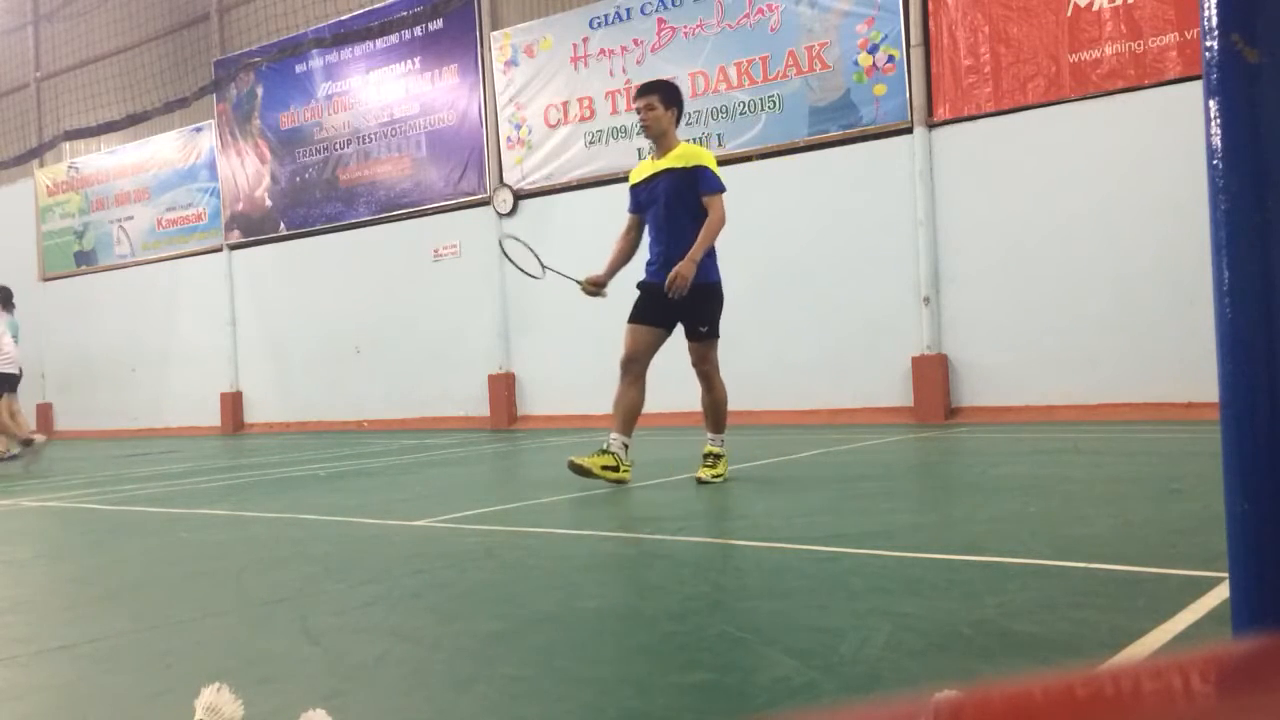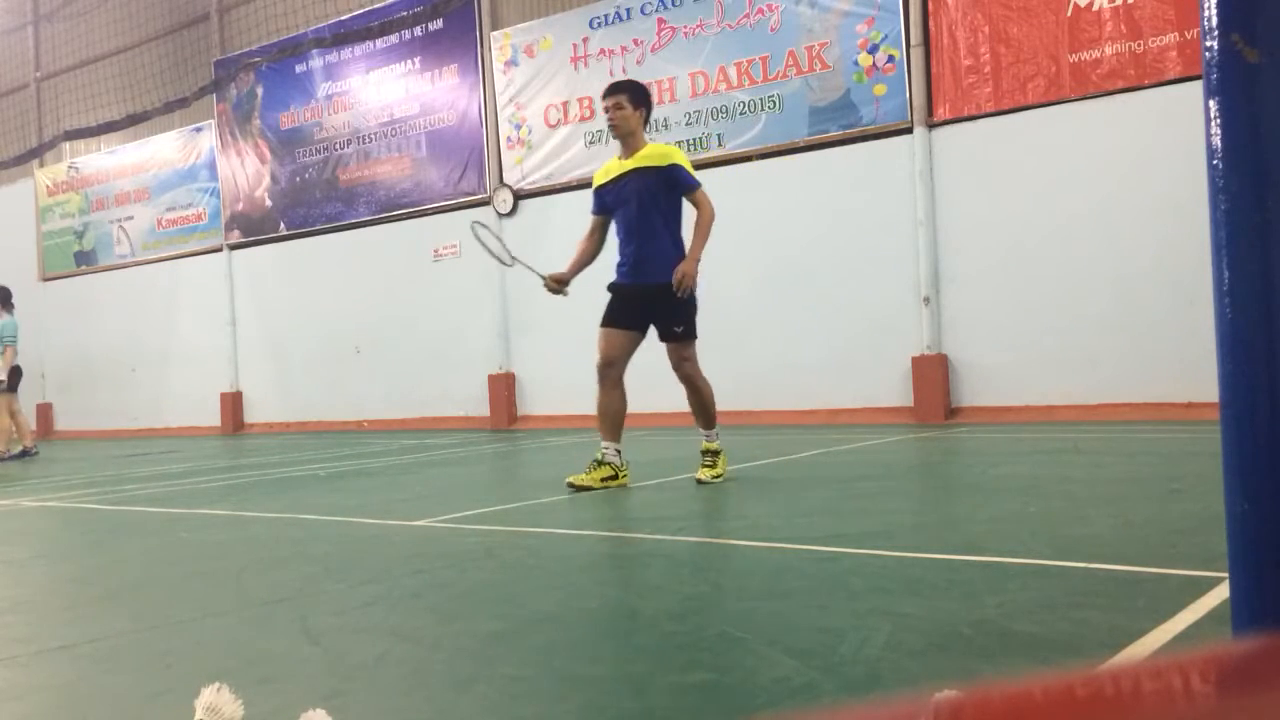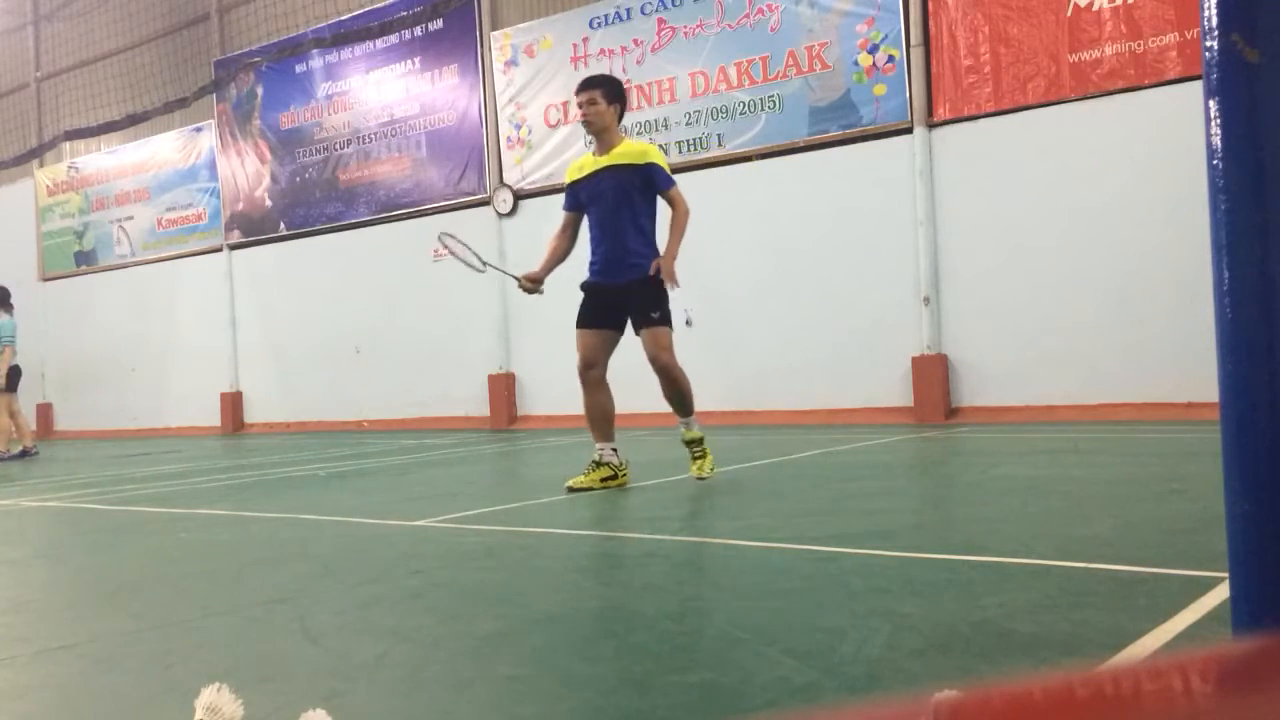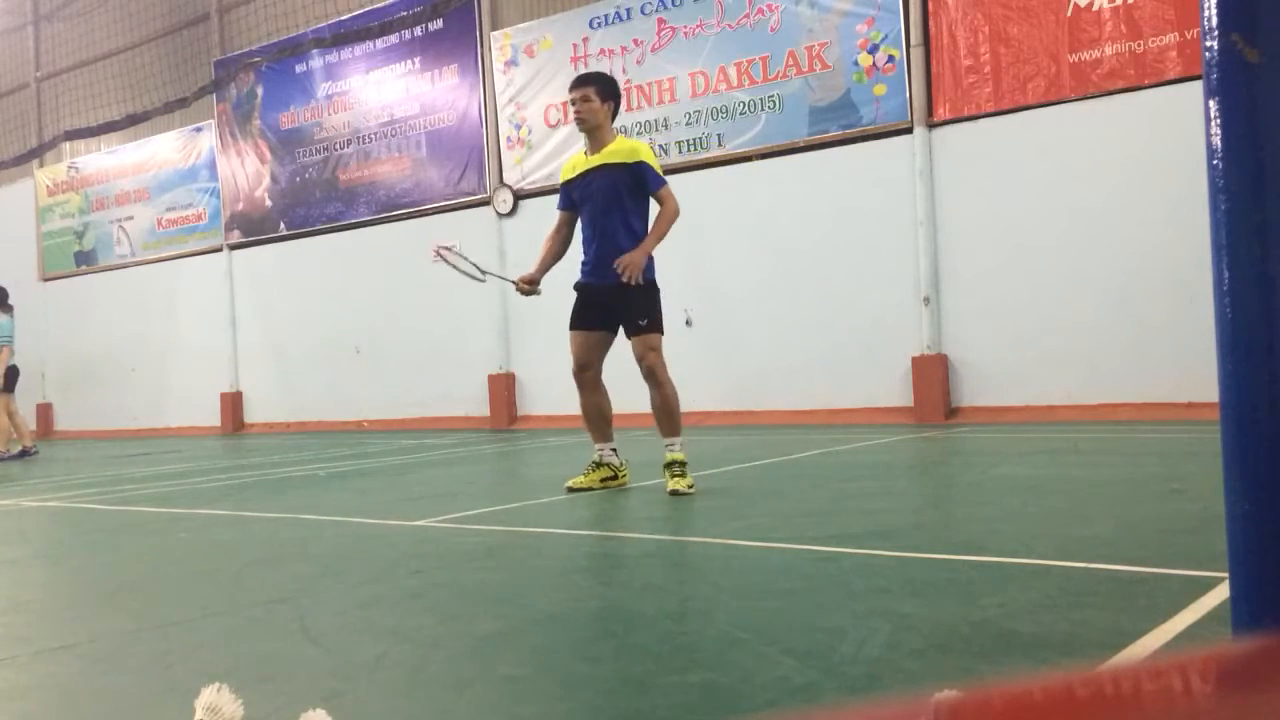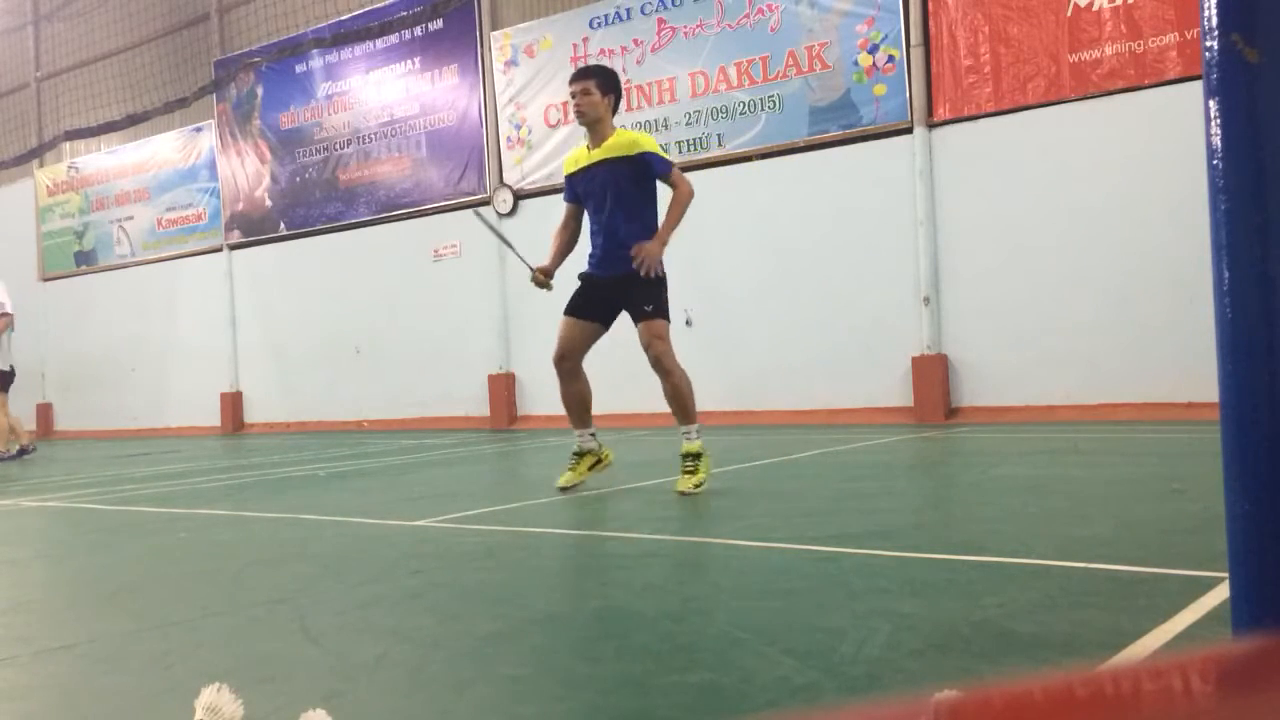
dt=0.2s
person 1, frame 1
left shoulder: (696, 159)
right shoulder: (639, 173)
left elbow: (717, 214)
right elbow: (632, 233)
left wrist: (690, 260)
right wrist: (605, 274)
left hip: (696, 282)
right hip: (655, 284)
left knee: (705, 367)
right knee: (631, 362)
left ankle: (715, 452)
right ankle: (616, 455)
person 1, frame 2
left shoulder: (667, 158)
right shoulder: (604, 175)
left elbow: (705, 208)
right elbow: (595, 234)
left wrist: (692, 259)
right wrist: (569, 274)
left hip: (669, 284)
right hip: (628, 286)
left knee: (686, 369)
right knee: (608, 366)
left ankle: (712, 448)
right ankle: (611, 462)
person 1, frame 3
left shoulder: (643, 156)
right shoulder: (577, 171)
left elbow: (680, 206)
right elbow: (567, 231)
left wrist: (669, 255)
right wrist: (542, 272)
left hip: (643, 279)
right hip: (600, 284)
left knee: (663, 361)
right knee: (589, 369)
left ankle: (693, 435)
right ankle: (609, 462)
person 1, frame 4
left shoulder: (633, 154)
right shoulder: (571, 170)
left elbow: (669, 206)
right elbow: (562, 230)
left wrist: (643, 251)
right wrist: (538, 273)
left hip: (633, 282)
right hip: (593, 284)
left knee: (652, 366)
right knee: (585, 370)
left ankle: (676, 461)
right ankle: (608, 462)
person 1, frame 5
left shoulder: (637, 147)
right shoulder: (574, 163)
left elbow: (684, 190)
right elbow: (570, 223)
left wrist: (658, 241)
right wrist: (550, 265)
left hip: (639, 272)
right hip: (598, 276)
left knee: (659, 354)
right knee: (564, 355)
left ankle: (694, 453)
right ankle: (590, 448)
